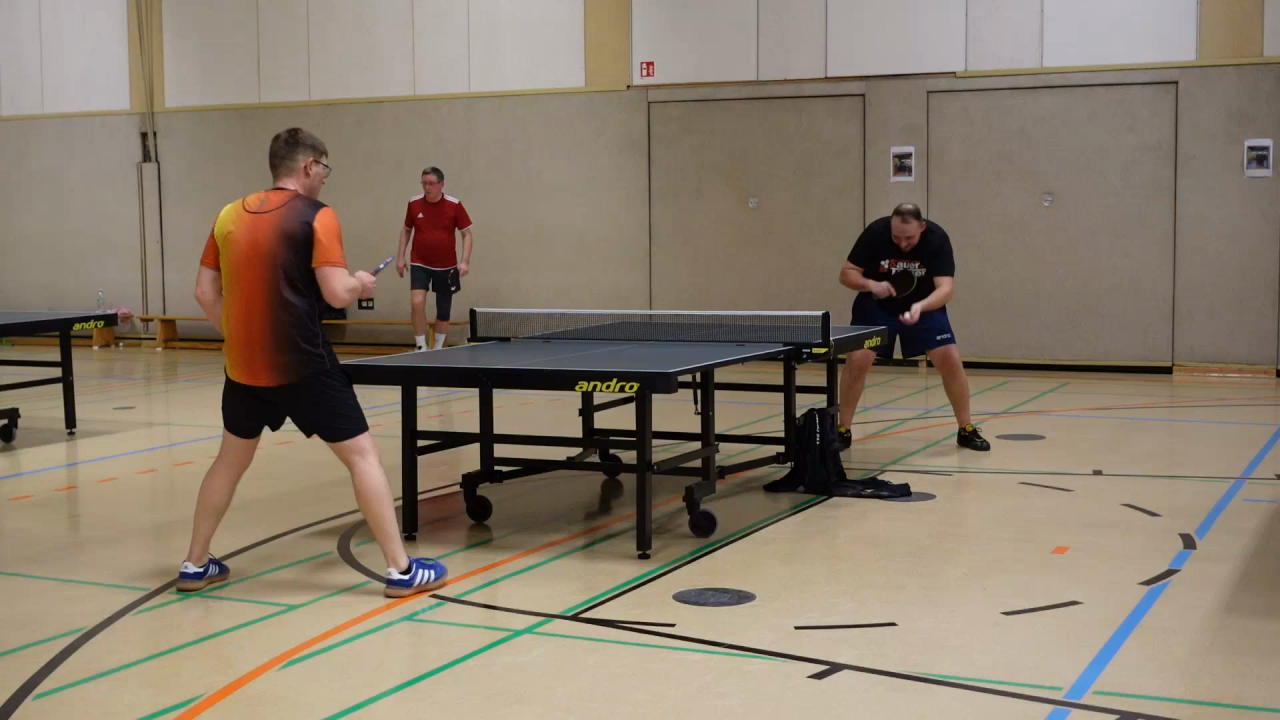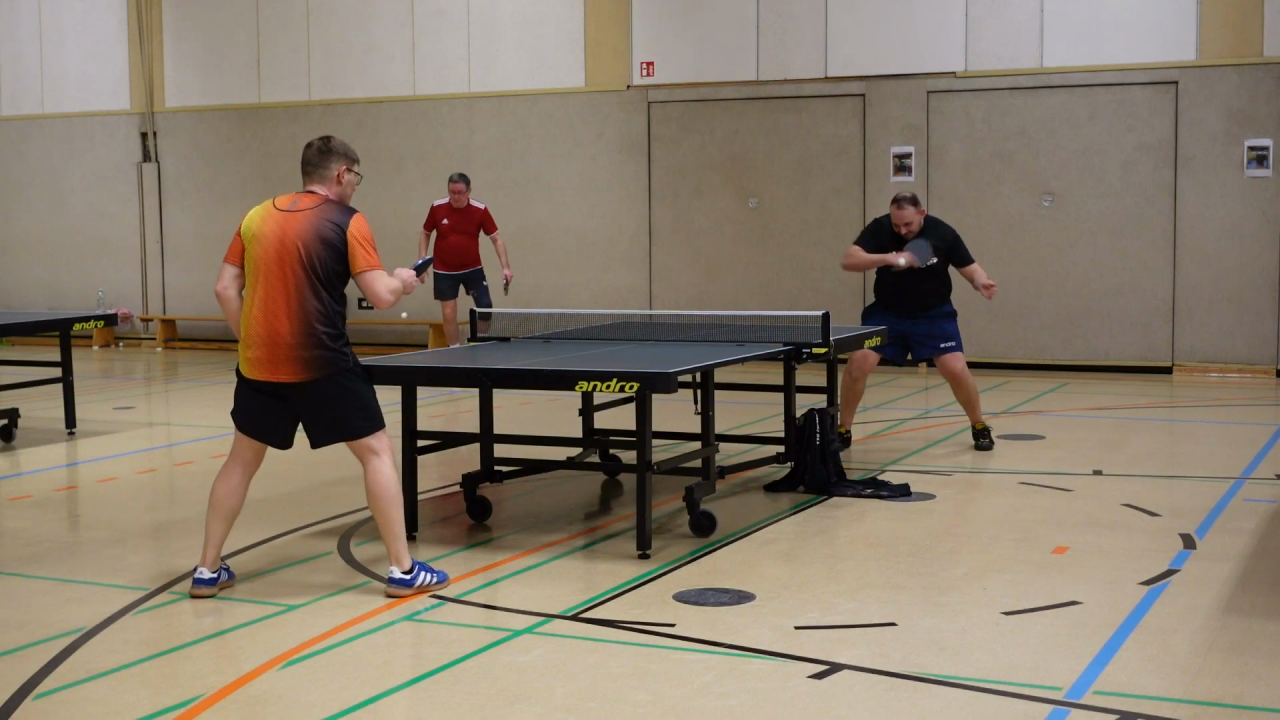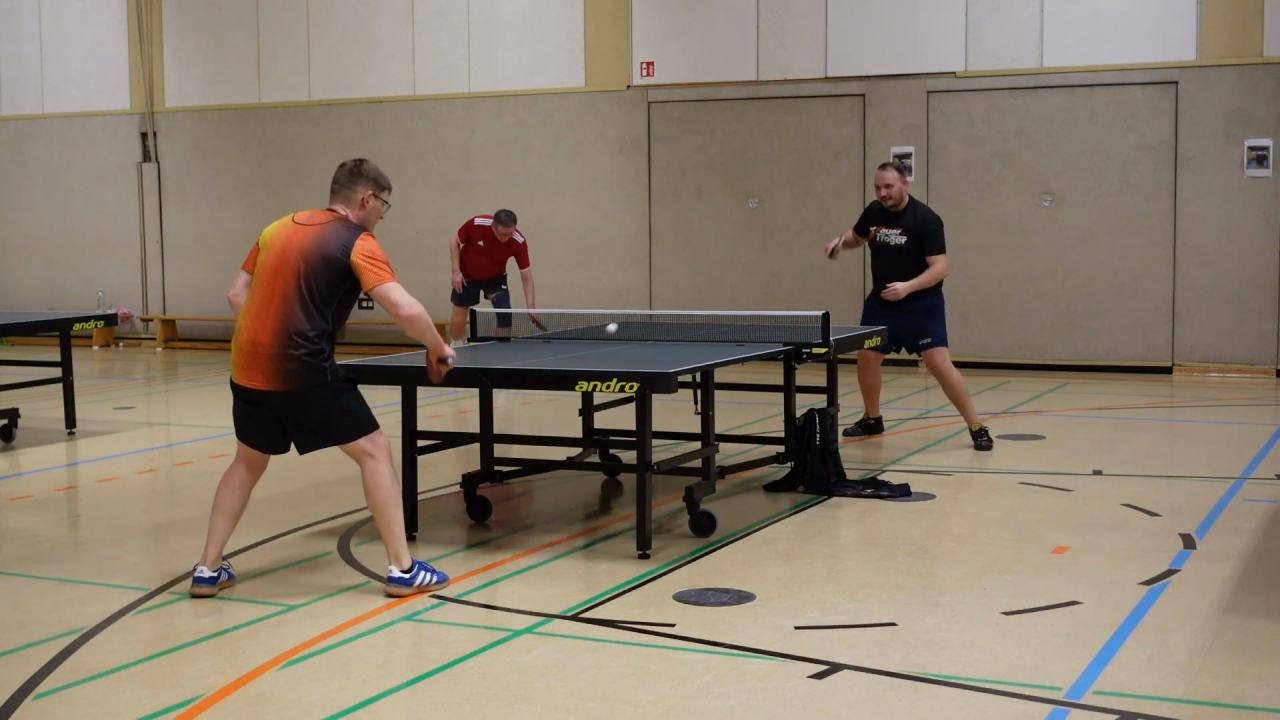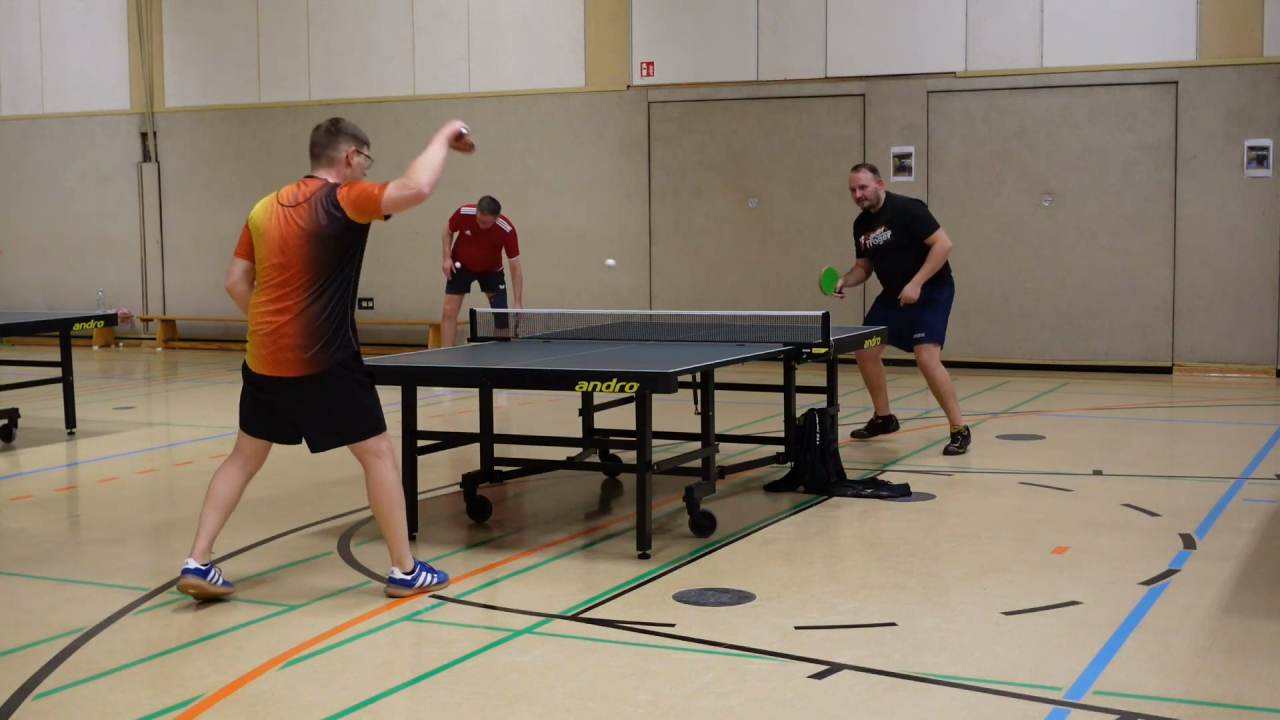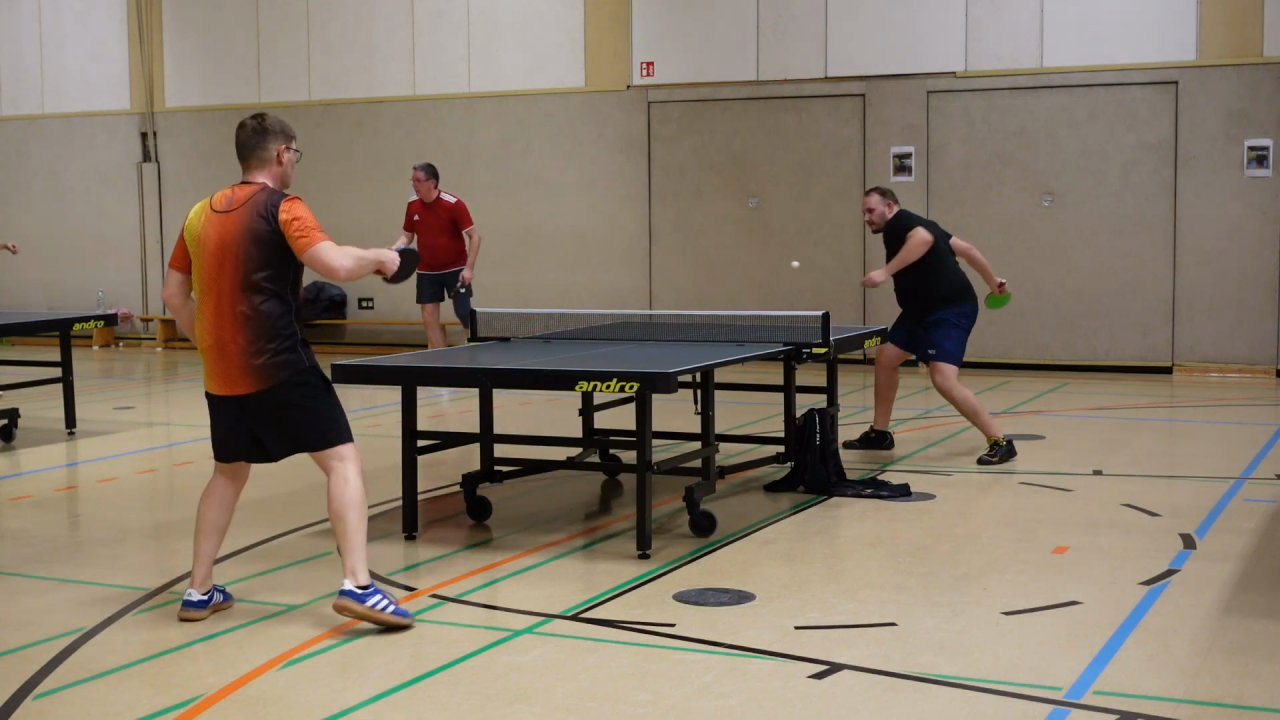
dt=0.5s
person 1, frame 1
left shoulder: (229, 215)
right shoulder: (317, 216)
left elbow: (205, 292)
right elbow: (336, 293)
right wrist: (362, 282)
left hip: (244, 366)
right hip: (302, 364)
left knee: (231, 460)
right knee: (361, 454)
left ankle: (195, 564)
right ankle: (401, 569)
person 1, frame 2
left shoulder: (256, 216)
right shoulder: (347, 222)
left elbow: (225, 289)
right elbow: (382, 296)
right wrist: (403, 280)
left hip: (258, 364)
right hip: (322, 363)
left knee: (240, 461)
right knee: (377, 453)
left ankle: (207, 569)
right ankle: (402, 569)
person 1, frame 3
left shoulder: (279, 228)
right shoulder: (357, 243)
left elbow: (237, 295)
right elbow: (406, 310)
right wrist: (439, 348)
left hip: (247, 368)
right hip: (303, 371)
left knee: (247, 463)
right knee: (375, 451)
left ankle: (207, 569)
right ankle: (402, 569)
person 1, frame 4
left shoulder: (265, 207)
right shoulder: (344, 200)
left elbow: (236, 282)
right elbow: (417, 188)
right wrist: (444, 135)
left hip: (264, 359)
right hip: (323, 360)
left knee: (244, 459)
right knee: (379, 453)
left ankle: (199, 563)
right ankle: (404, 570)
person 1, frame 5
left shoulder: (200, 215)
right shoulder: (282, 209)
left elbow: (174, 294)
right elbow: (338, 266)
right wrist: (380, 256)
left hip: (223, 376)
right hip: (280, 369)
left knee: (228, 475)
right knee: (343, 463)
left ankle: (200, 591)
right ankle: (357, 585)
person 2, frame 1
left shoulder: (937, 239)
right shoulder: (875, 234)
left elbow: (945, 288)
right elbow: (847, 274)
left wrist: (920, 307)
right wrist: (869, 284)
left hip: (922, 308)
right hip: (877, 305)
left knee: (951, 361)
right knee: (857, 359)
left ankle: (967, 430)
right ankle: (842, 431)
person 2, frame 2
left shoulder: (942, 233)
right shoulder: (880, 228)
left elbow: (971, 270)
right elbow: (849, 260)
left wrist: (982, 283)
right wrist: (887, 259)
left hip: (934, 313)
right hip: (887, 311)
left knee: (956, 370)
right knee: (858, 361)
left ankle: (980, 427)
right ankle: (842, 431)
person 2, frame 3
left shoulder: (925, 219)
right shoulder: (873, 212)
left elbow: (940, 267)
right elbow: (855, 238)
left wrist: (907, 287)
right wrist: (838, 242)
left hip: (921, 303)
right hip: (881, 302)
left knee: (940, 364)
right knee: (867, 359)
left ankle: (977, 428)
right ankle: (872, 419)
person 2, frame 4
left shoulder: (907, 209)
right shoulder: (861, 224)
left elbow: (943, 244)
right elbow: (864, 266)
left wrist: (916, 283)
right wrist: (844, 281)
left hip: (930, 292)
right hip: (894, 296)
left knee: (927, 359)
right knee: (866, 352)
left ankle: (959, 430)
right ankle: (883, 417)
person 2, frame 5
left shoulder: (901, 229)
right shoulder: (908, 227)
left elbow: (922, 240)
right elbow: (966, 249)
left wrist: (885, 271)
right wrist: (991, 280)
left hip: (950, 312)
right hip: (924, 312)
left knee: (944, 380)
right knee: (884, 358)
left ankle: (1001, 443)
right ankle: (879, 433)
